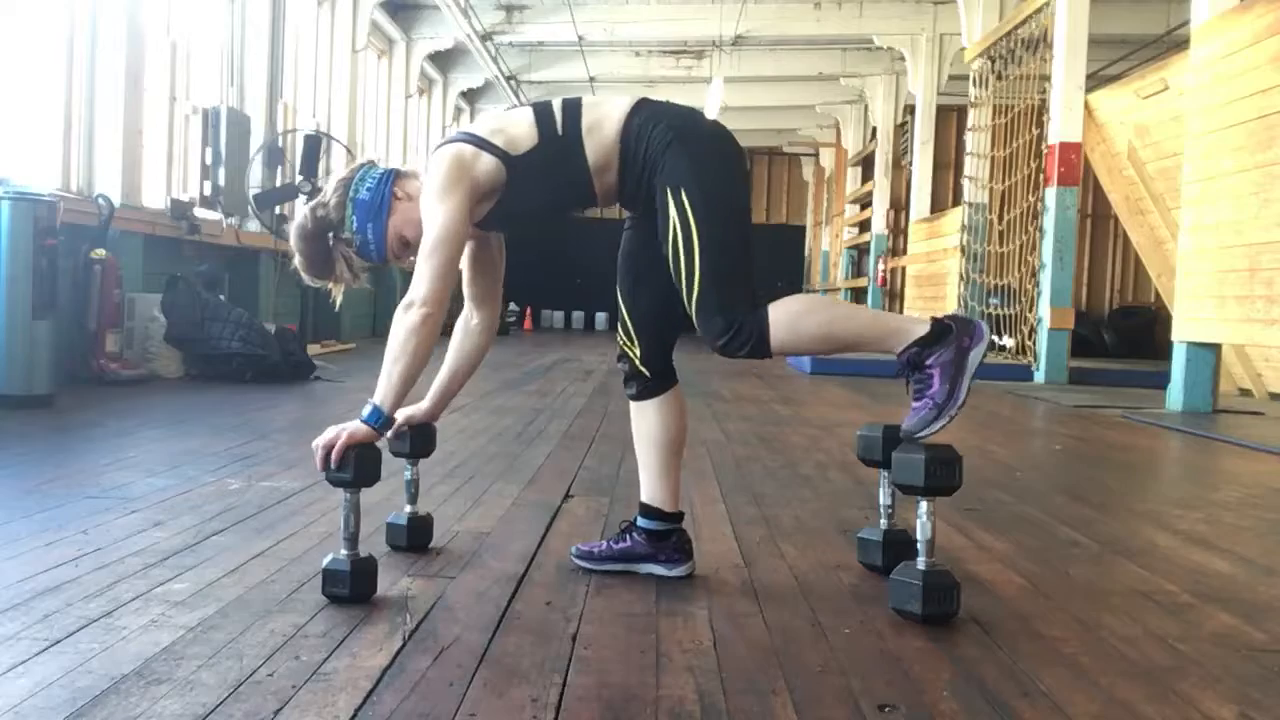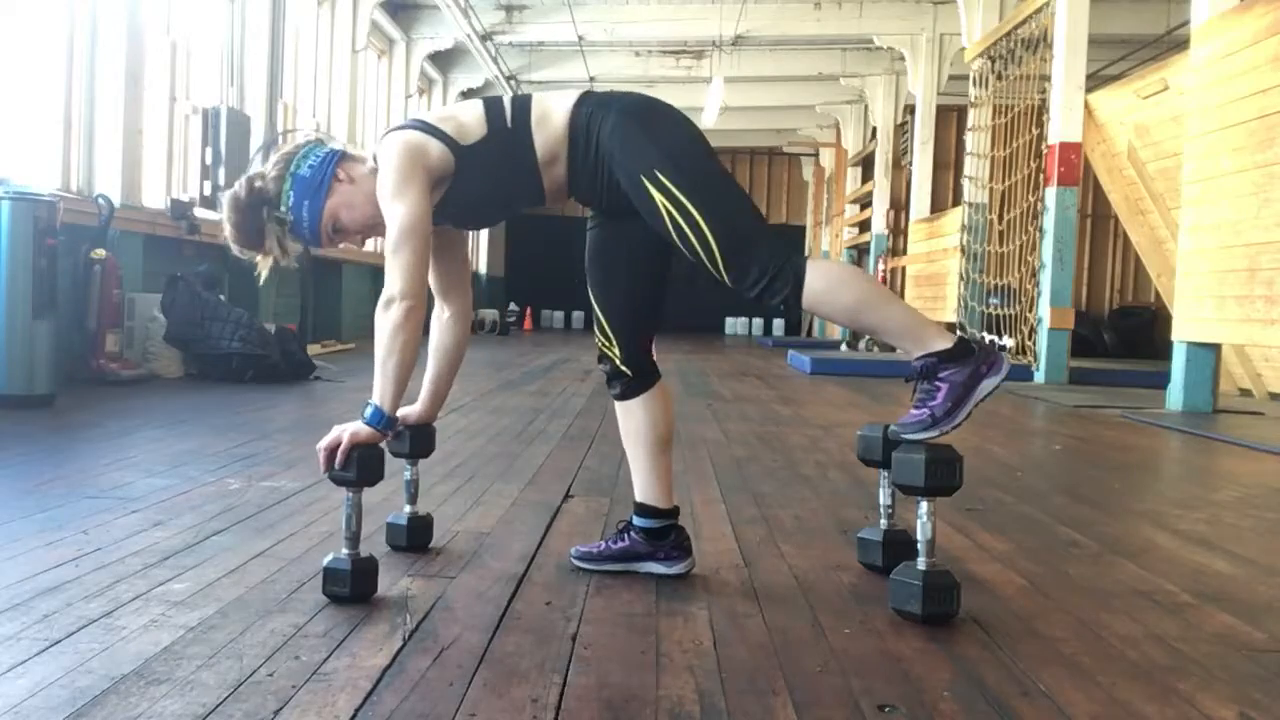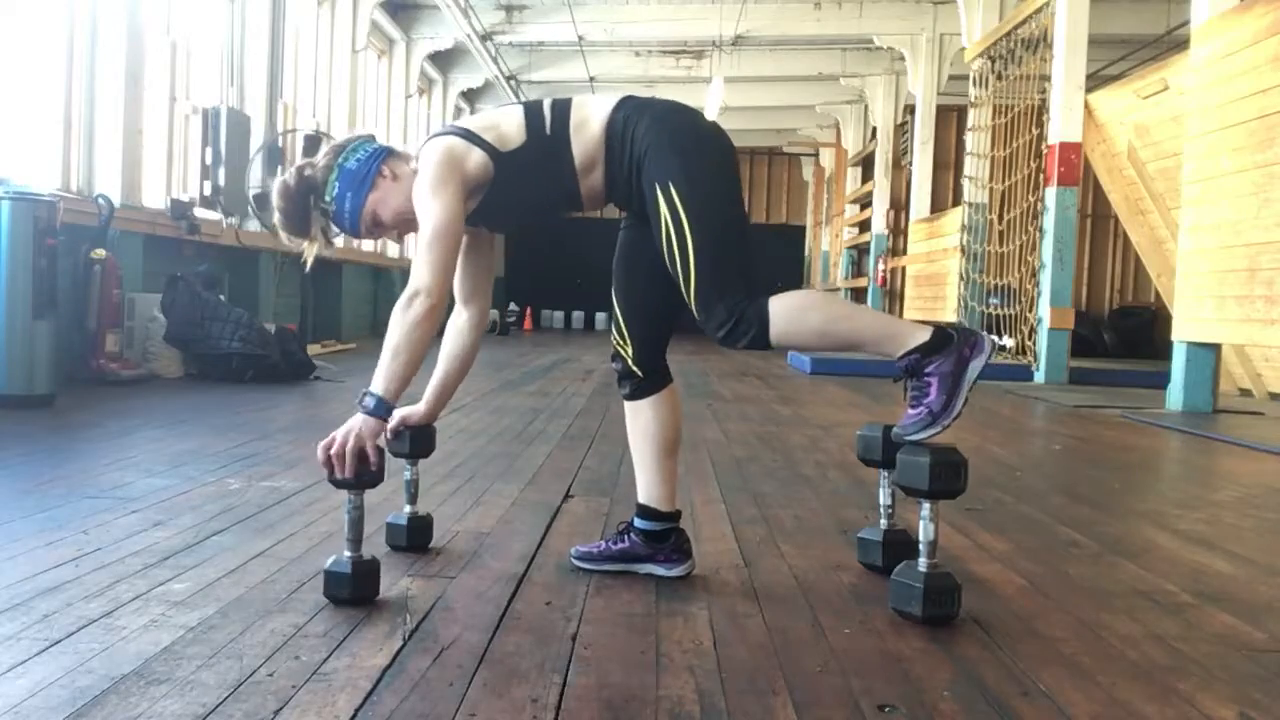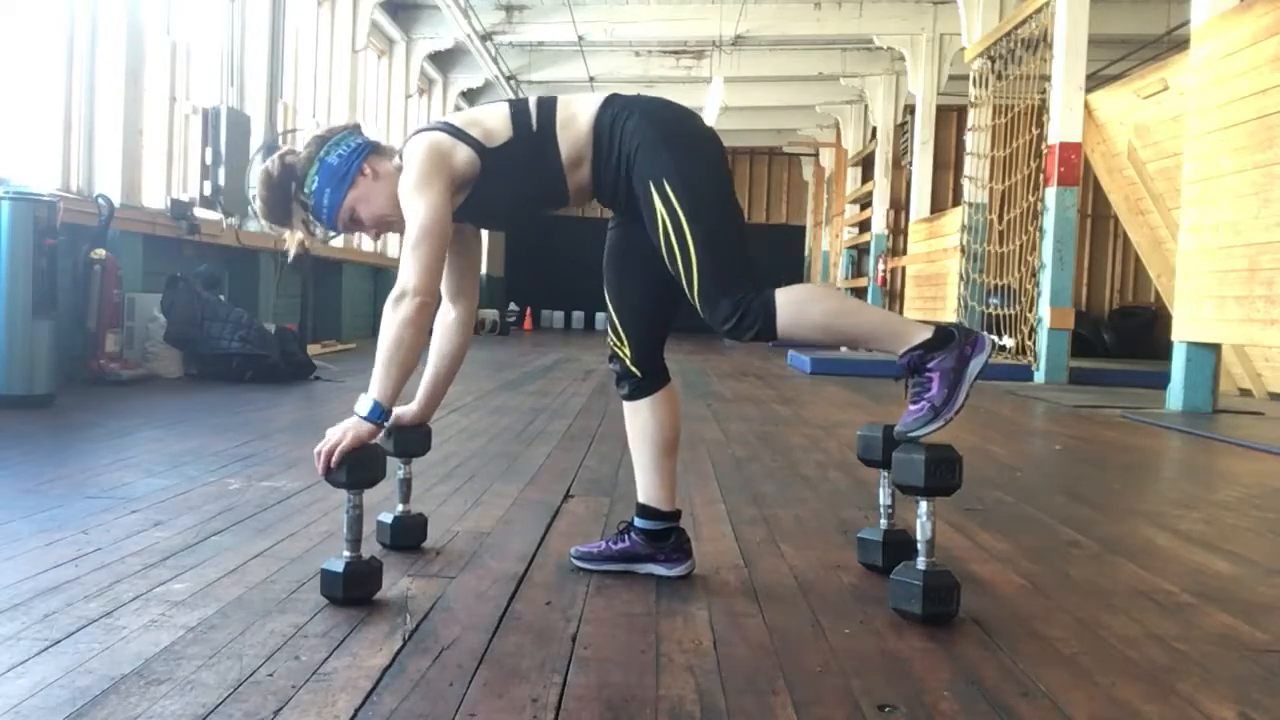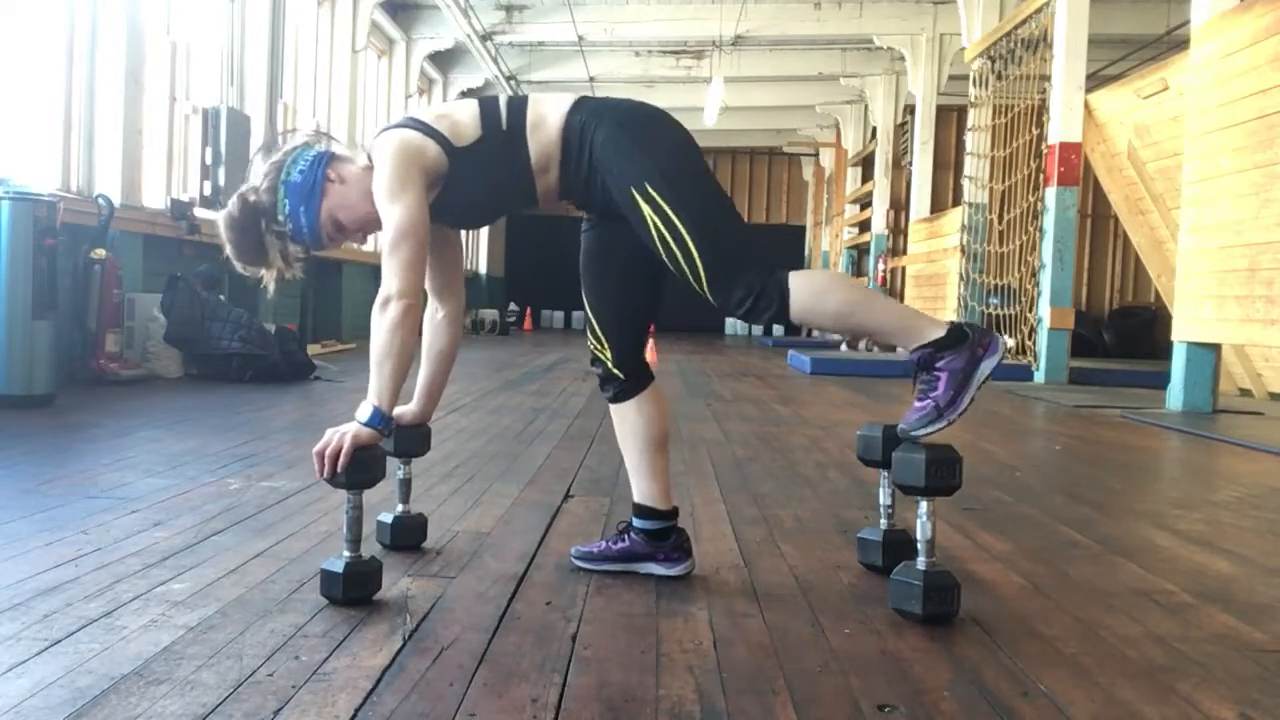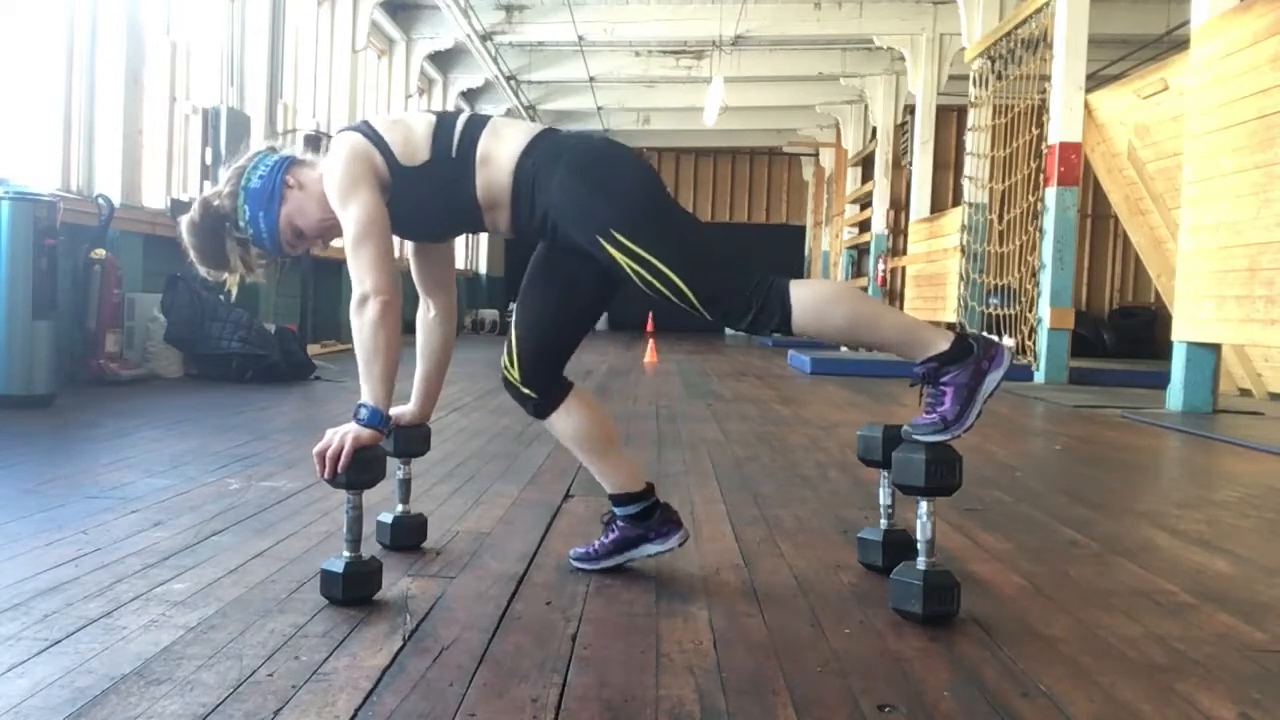
dt=0.4s
person 1, frame 1
left shoulder: (449, 174)
right shoulder: (468, 208)
left elbow: (422, 307)
right elbow: (479, 316)
left wrist: (375, 417)
right wrist: (431, 408)
left hip: (678, 153)
right hip: (659, 185)
left knee: (733, 329)
right knee: (642, 362)
left ankle: (936, 343)
right ankle: (661, 533)
person 1, frame 2
left shoulder: (402, 159)
right shoulder: (430, 197)
left elbow: (400, 302)
right elbow: (450, 308)
left wrist: (375, 417)
right wrist: (426, 408)
left hip: (632, 142)
right hip: (615, 186)
left knee: (761, 271)
right knee: (623, 361)
left ankle: (952, 359)
right ankle: (657, 532)
person 1, frame 3
left shoulder: (442, 167)
right shoulder: (463, 197)
left elbow: (422, 298)
right elbow: (470, 309)
left wrist: (373, 410)
right wrist: (427, 408)
left hip: (668, 150)
right hip: (651, 184)
left knee: (731, 317)
right knee: (636, 360)
left ankle: (932, 349)
right ankle: (658, 533)
person 1, frame 4
left shoulder: (426, 162)
right shoulder: (447, 190)
left elbow: (411, 299)
right elbow: (456, 306)
left wrist: (370, 415)
right wrist: (419, 409)
left hip: (656, 148)
right hip: (637, 184)
left knee: (736, 309)
right knee: (635, 360)
left ankle: (936, 346)
right ankle: (657, 533)
person 1, frame 5
left shoulder: (396, 159)
right shoulder: (426, 193)
left elbow: (399, 298)
right elbow: (444, 305)
left wrist: (374, 416)
right wrist: (418, 409)
left hip: (625, 146)
right hip: (609, 188)
left knee: (745, 287)
right knee: (616, 363)
left ankle: (949, 346)
right ankle: (656, 532)
person 1, frame 6
left shoulder: (347, 162)
right shoulder: (386, 189)
left elbow: (377, 299)
right elbow: (436, 303)
left wrist: (370, 419)
right wrist: (417, 410)
left hip: (583, 185)
right hip: (570, 204)
left knee: (749, 300)
right knee: (528, 374)
left ankle: (954, 355)
right ankle: (641, 512)
